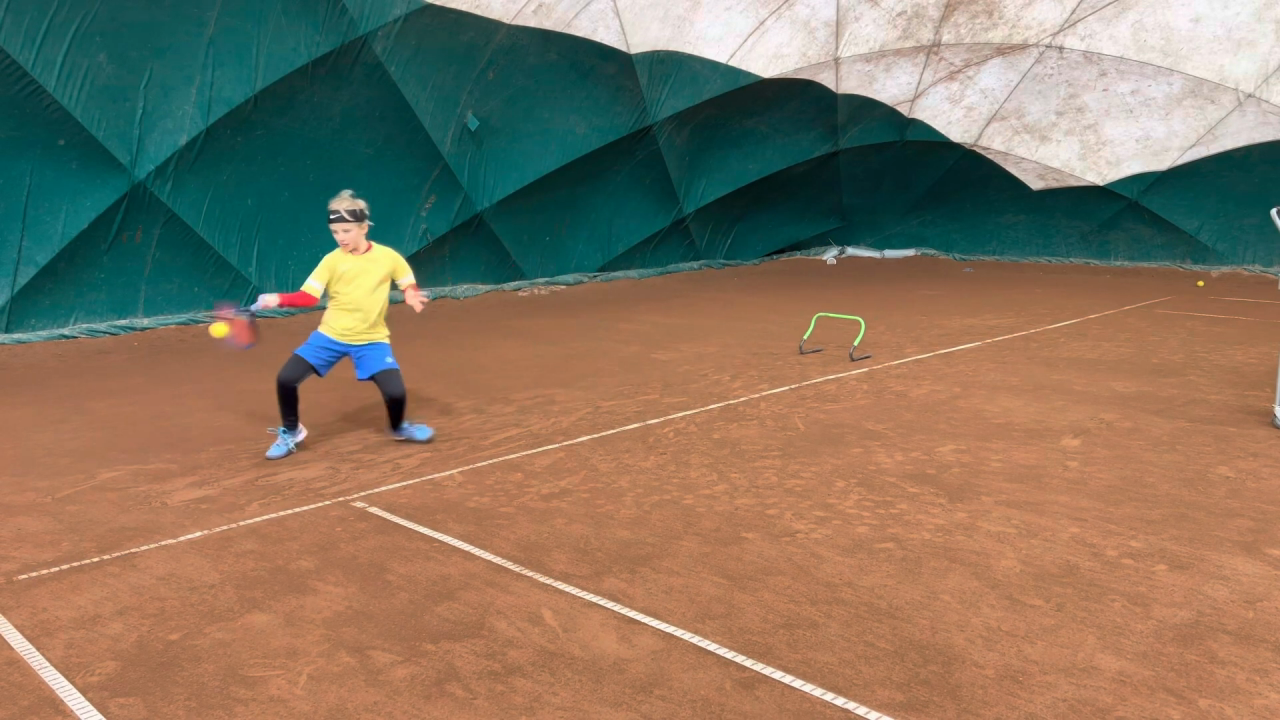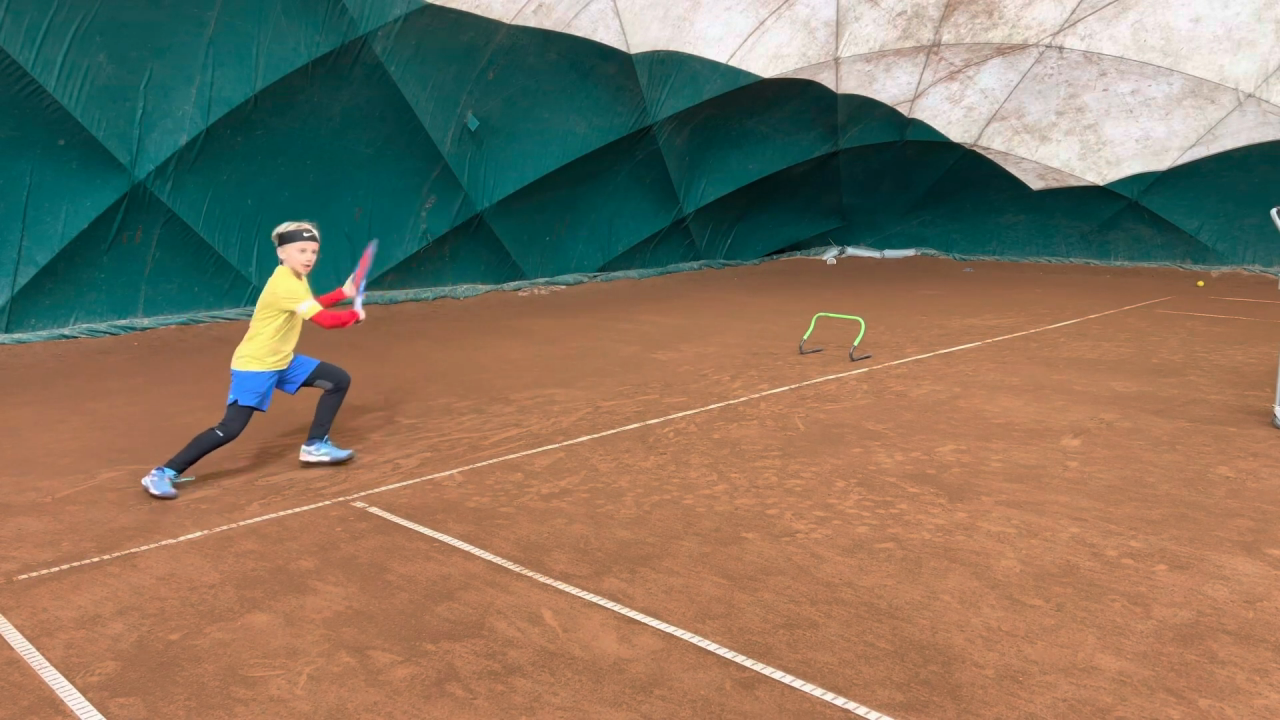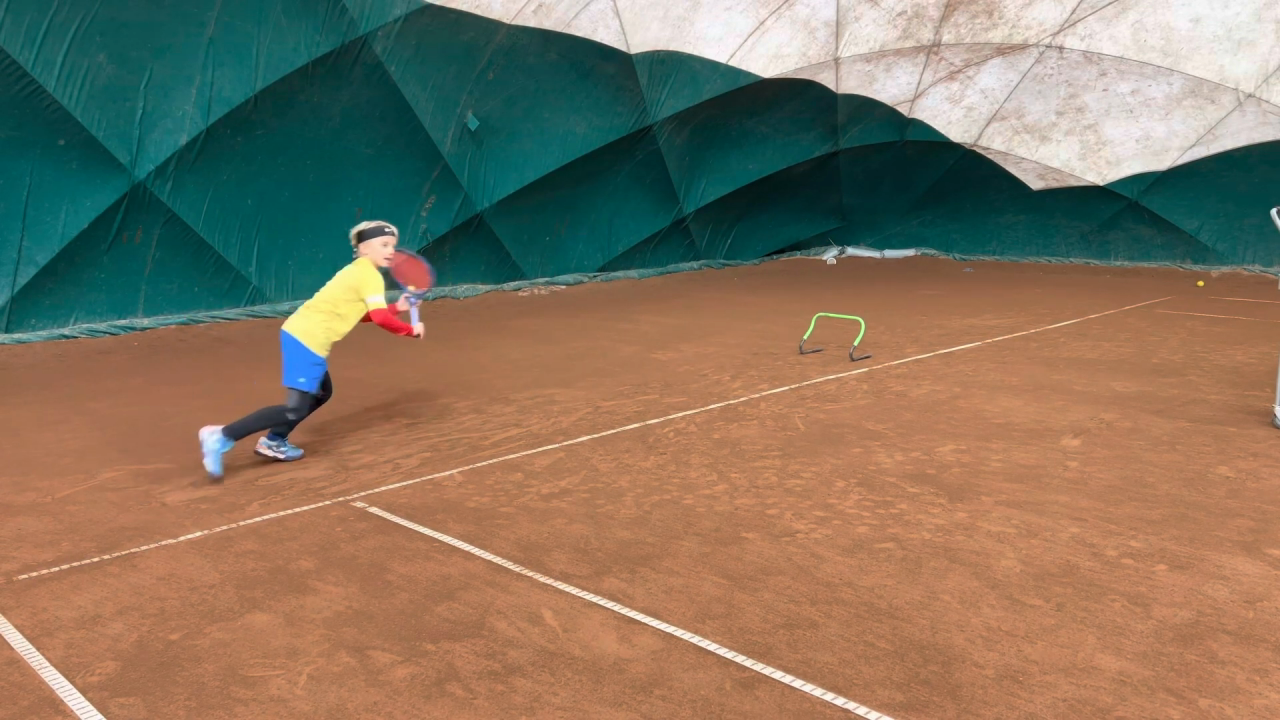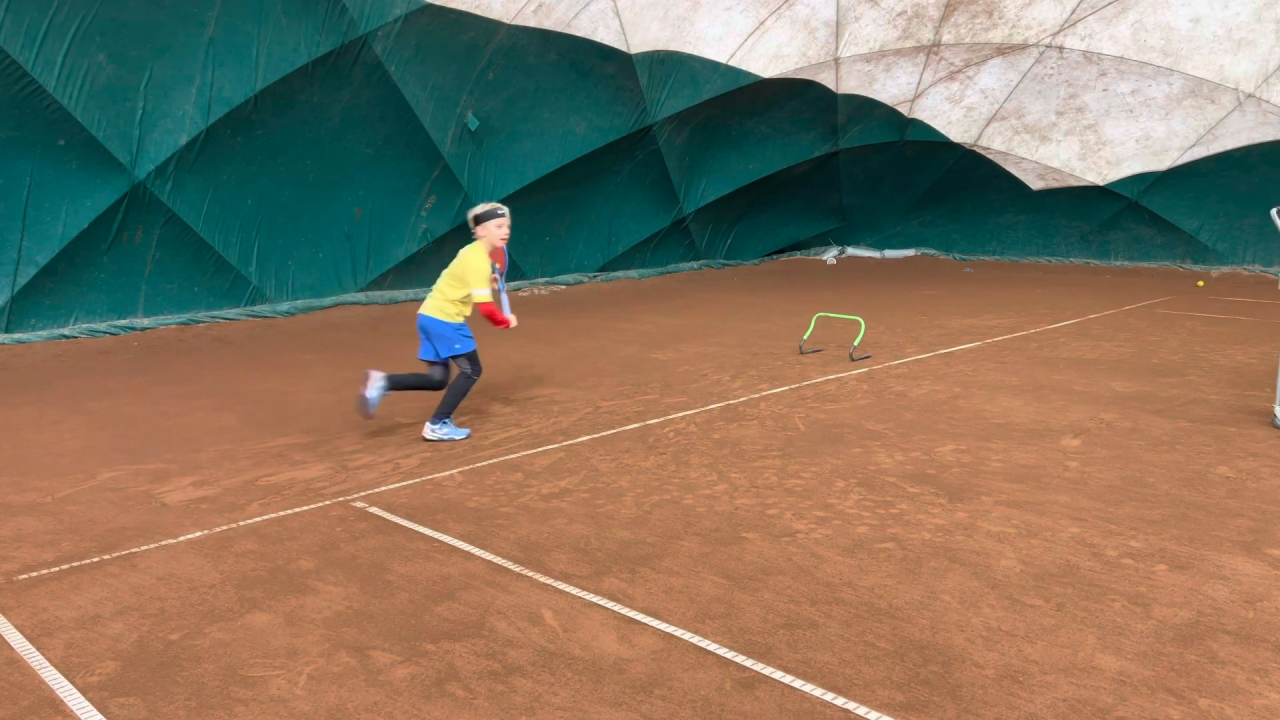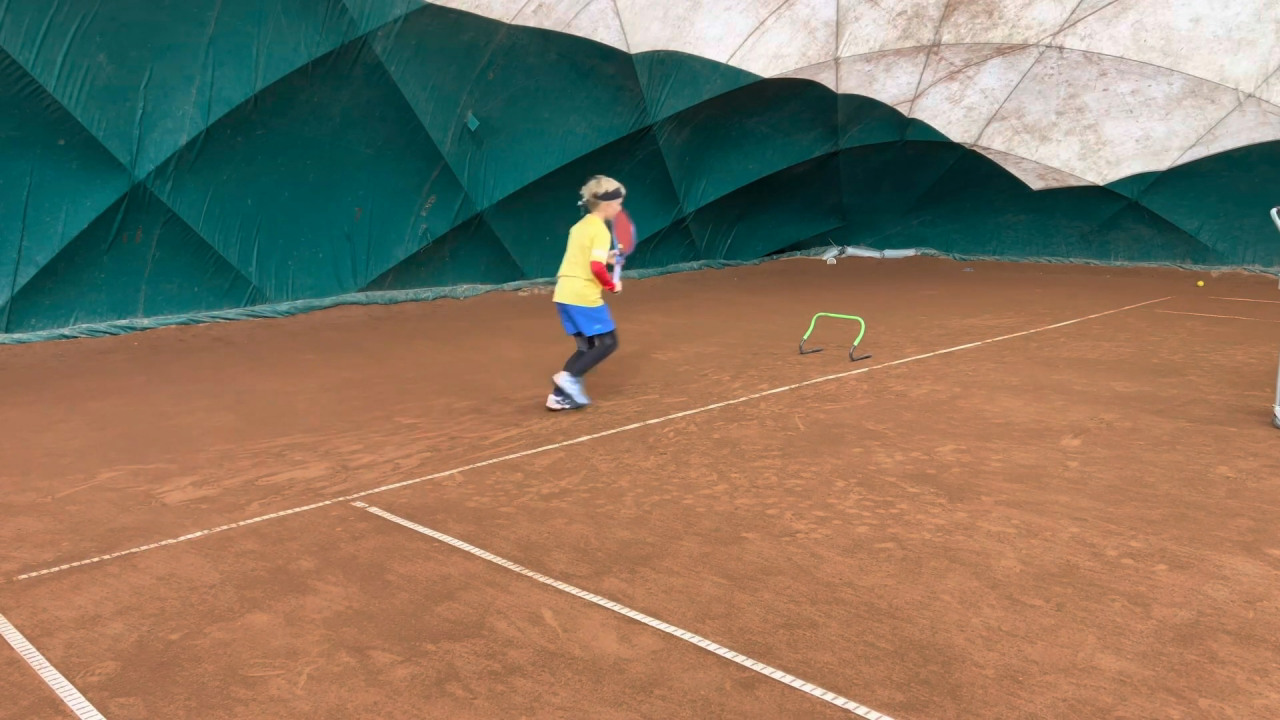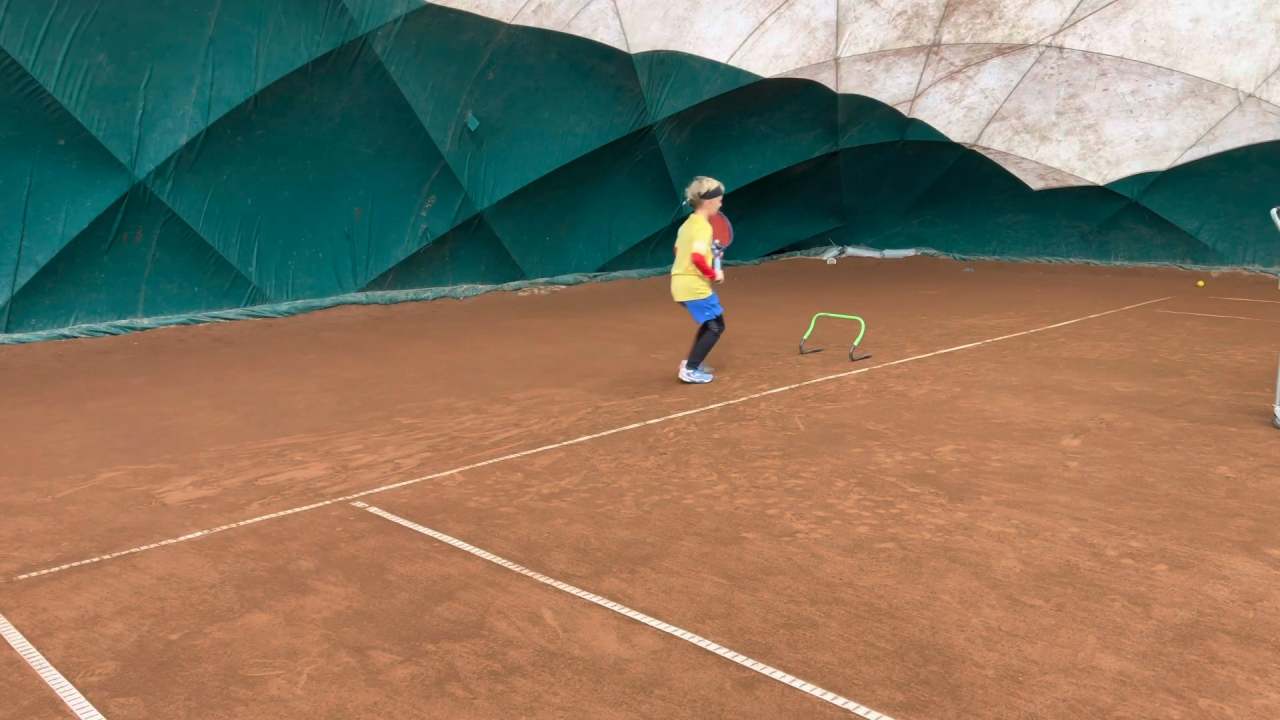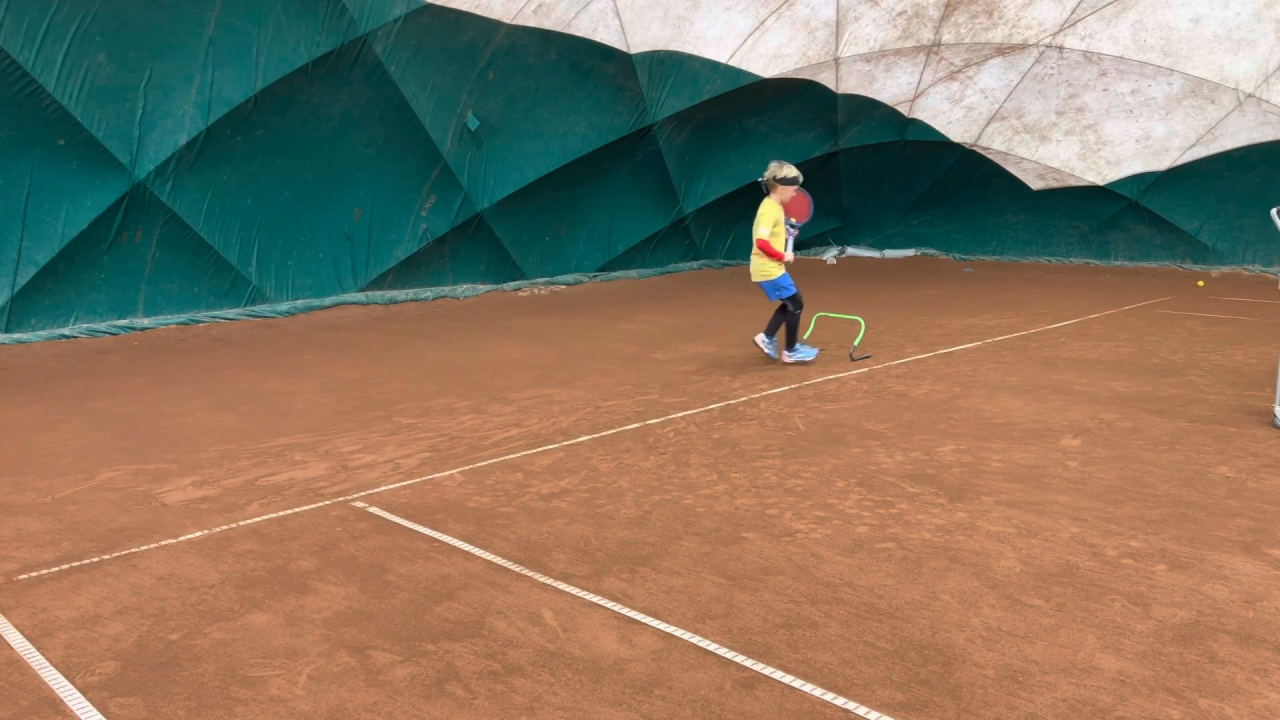
dt=0.3s
person 1, frame 1
left shoulder: (389, 256)
right shoulder: (330, 260)
left elbow: (409, 285)
right elbow: (307, 297)
left wrist: (413, 295)
right wrist: (279, 299)
left hip: (371, 339)
right hip: (332, 334)
left knee: (395, 392)
right knee: (287, 379)
left ankle: (398, 426)
right ankle: (290, 430)
person 1, frame 2
left shoulder: (296, 280)
right shoulder: (287, 284)
left elbow: (315, 307)
right elbow: (325, 320)
left wrist: (342, 294)
right wrist: (355, 316)
left hip: (283, 360)
right hip: (254, 364)
left knee: (340, 381)
right knee: (230, 429)
left ankle: (315, 445)
right ankle: (164, 473)
person 1, frame 3
left shoulder: (355, 271)
right shoulder: (370, 276)
left elbow: (368, 317)
right elbow: (380, 318)
left wrist: (397, 309)
right wrist: (411, 330)
left hip: (295, 334)
right hip: (307, 340)
left knee: (320, 393)
right knee: (295, 408)
left ankle: (273, 440)
right ankle: (221, 436)
person 1, frame 4
left shoulder: (474, 251)
right shoulder: (477, 261)
right elbow: (486, 308)
left wrist: (490, 279)
right wrist: (506, 320)
left hip: (431, 315)
right hip: (443, 317)
left knee: (437, 380)
right knee: (471, 371)
left ankle: (381, 381)
right ankle: (438, 424)
person 1, frame 5
left shoulder: (578, 227)
right shoulder: (600, 231)
right elbow: (596, 267)
left wrist: (605, 259)
right wrist: (611, 284)
left hip: (564, 295)
right hip: (585, 297)
left knee: (586, 347)
right knee: (608, 343)
left ankle: (560, 396)
right ankle: (570, 377)
person 1, frame 6
left shoulder: (688, 224)
right shoulder: (703, 227)
right elbow: (697, 258)
right wrist: (713, 274)
left hip: (681, 286)
right hip: (696, 288)
left knee: (712, 324)
right knee: (716, 327)
left ankle: (693, 364)
right ankle: (691, 369)
person 1, frame 7
left shoulder: (772, 205)
right shoulder: (770, 210)
right elbow: (760, 241)
left wrist: (784, 230)
right wrist: (782, 256)
left hip: (768, 269)
right hip: (768, 269)
left knee: (789, 303)
right knee: (795, 304)
left ankle: (767, 338)
right ankle: (791, 350)
